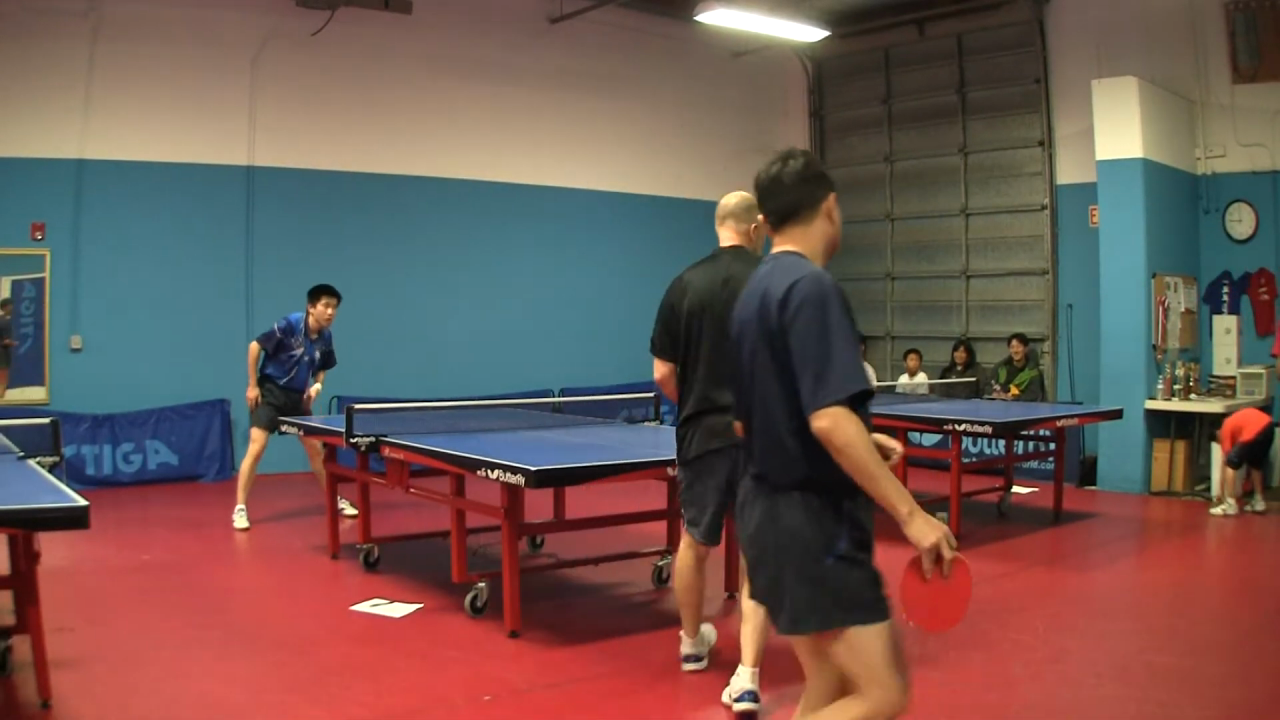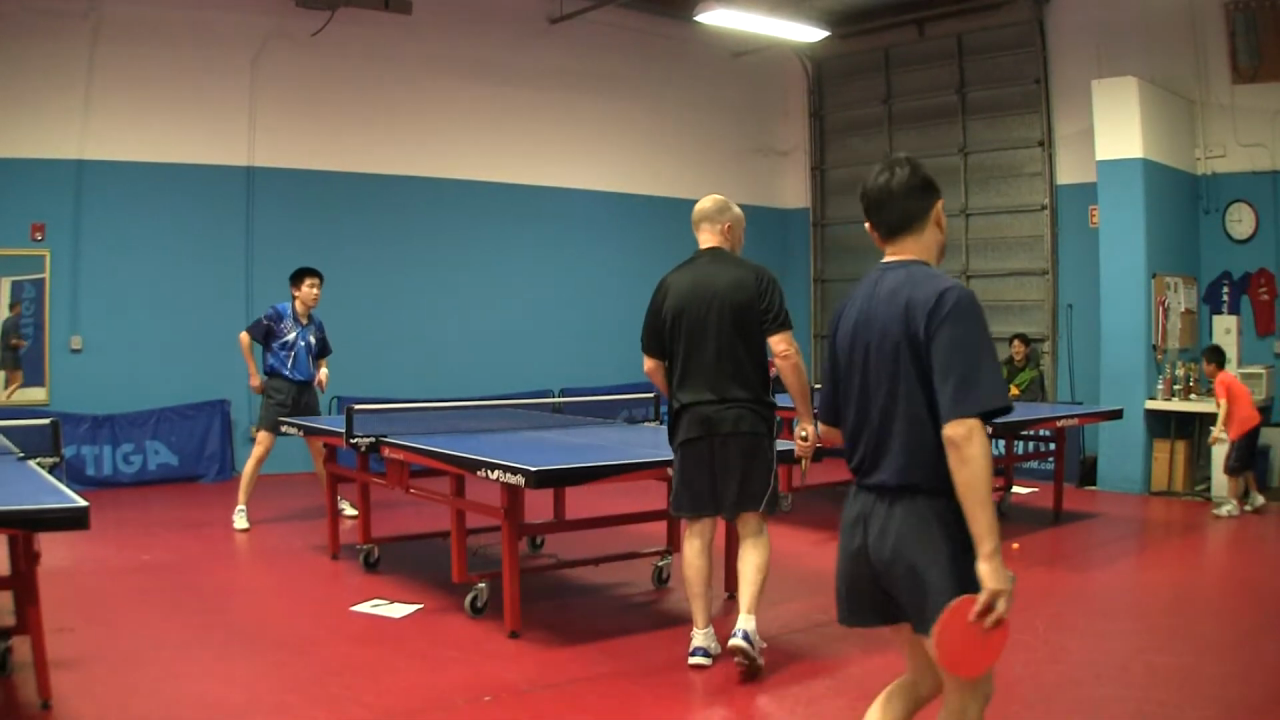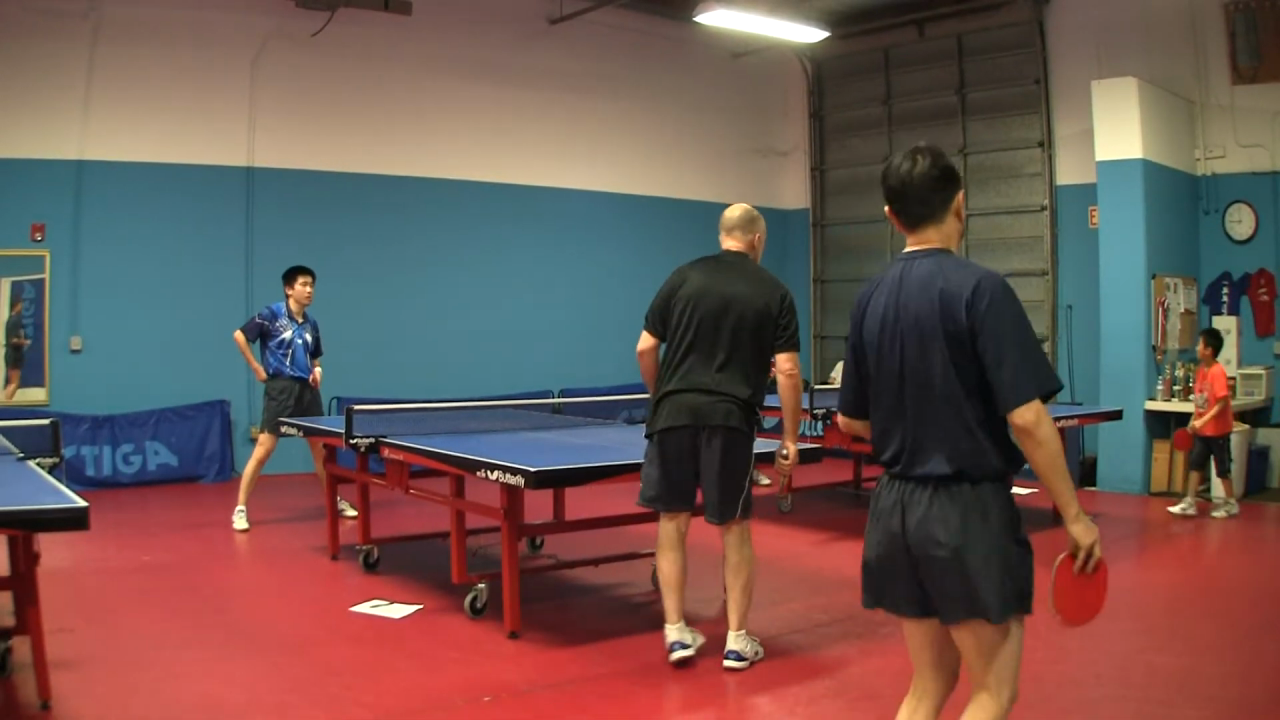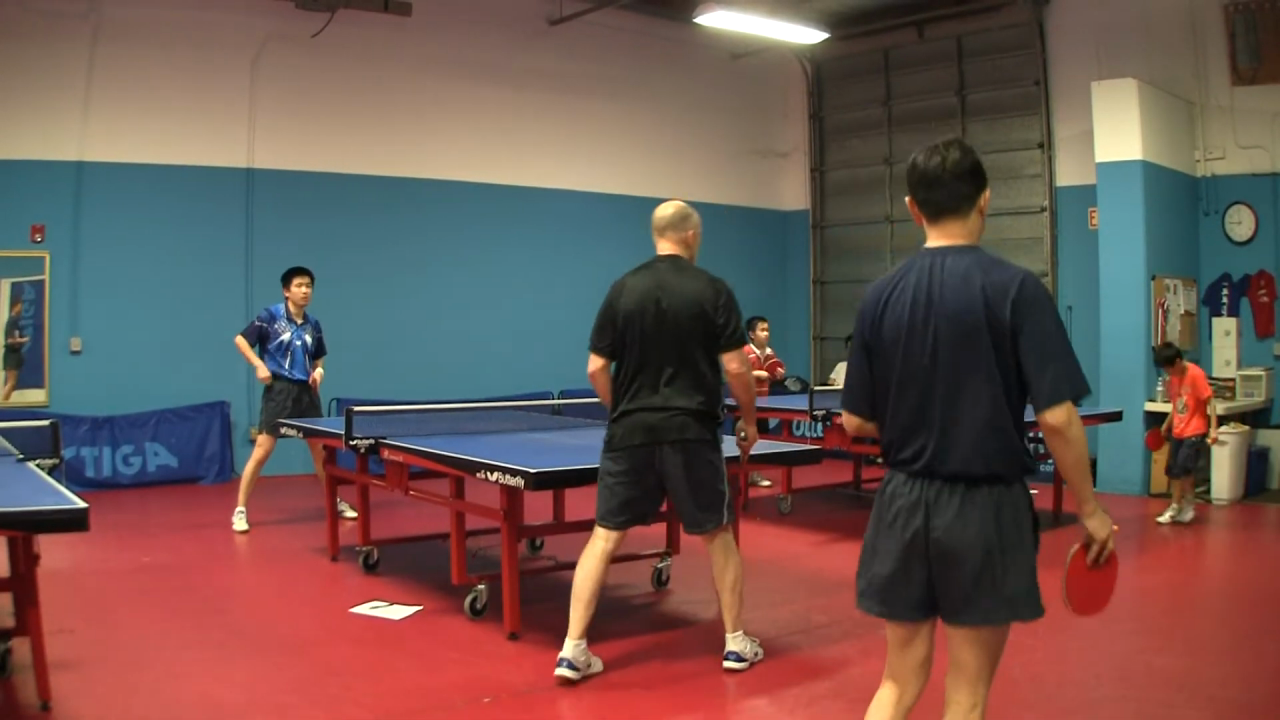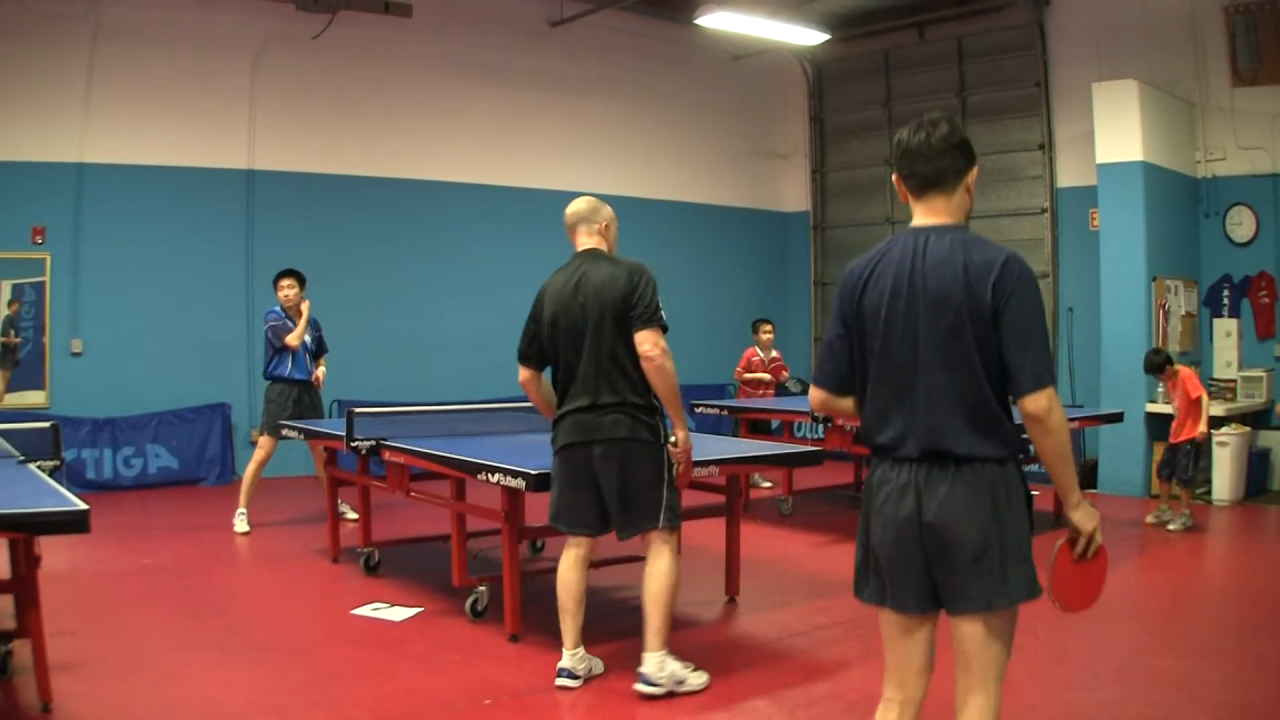
dt=0.4s
person 1, frame 1
left shoulder: (753, 293)
right shoulder: (812, 289)
right elbow: (829, 421)
left wrist: (860, 440)
right wrist: (910, 516)
left hip: (769, 513)
right hip: (811, 522)
person 1, frame 2
left shoulder: (850, 308)
right shoulder: (947, 300)
left elbow: (829, 428)
right elbow: (962, 433)
right wrist: (987, 552)
left hip: (865, 515)
right hip: (927, 519)
person 1, frame 3
left shoulder: (869, 299)
right shoulder: (983, 290)
left elbow: (850, 418)
right elbow: (1026, 418)
right wrist: (1073, 514)
left hip: (896, 507)
right hip: (970, 508)
person 1, frame 4
left shoulder: (881, 296)
right shoulder: (1018, 290)
left elbow: (855, 420)
right elbow: (1057, 418)
right wrist: (1090, 508)
left hip: (904, 505)
right hip: (986, 508)
person 1, frame 5
left shoulder: (861, 275)
right shoulder: (1002, 270)
left elbow: (825, 398)
right elbow: (1038, 406)
right wrist: (1075, 502)
left hip: (893, 494)
right hip: (977, 494)
person 2, frame 1
left shoulder: (684, 284)
left elbow: (662, 374)
left hip: (702, 435)
left knee: (696, 541)
left ankle: (692, 639)
right ankle: (747, 674)
person 2, frame 2
left shoulder: (669, 285)
right shoulder: (757, 279)
left elbow: (652, 367)
right elbow: (784, 353)
right wrist: (806, 417)
left hip: (691, 423)
right hip: (747, 419)
left knee: (696, 529)
right knee: (751, 524)
left ankle: (701, 637)
right ankle: (746, 626)
person 2, frame 3
left shoulder: (685, 277)
right shoulder: (774, 292)
left elbow: (645, 349)
right elbow: (788, 371)
right wrist: (790, 439)
left hip: (674, 414)
right hip: (731, 419)
left knee: (671, 523)
right knee: (734, 529)
left ankle: (676, 631)
right ankle: (738, 640)
person 2, frame 4
left shoulder: (623, 289)
right shoulder: (712, 290)
left elbow: (596, 368)
right elbow: (736, 369)
right wrist: (748, 421)
left hip: (629, 432)
right hip: (691, 431)
left knee: (605, 536)
right knee: (718, 535)
left ankle: (572, 649)
right ankle: (736, 642)
person 2, frame 5
left shoulder: (549, 290)
right shoulder: (631, 275)
left elbow: (527, 376)
right elbow: (651, 352)
right wrist: (679, 424)
left hip: (574, 433)
right hip: (631, 429)
left knee: (577, 545)
right knee: (662, 540)
left ankle: (571, 657)
right ankle: (656, 662)
person 3, frame 1
left shoulder: (326, 337)
right shoulder: (289, 324)
left elbow: (321, 369)
right elbow: (255, 346)
left wrist: (317, 385)
right wrist: (252, 385)
left hip: (298, 396)
right hip: (269, 391)
left knee: (316, 450)
right knee: (256, 448)
left ankle: (335, 500)
right ankle: (240, 509)
person 3, frame 2
left shoulder: (317, 325)
right shoulder: (277, 314)
left elbow: (321, 357)
right elbow: (245, 337)
left wrist: (323, 371)
right wrist: (253, 374)
left hip: (306, 392)
right hip: (278, 389)
left knee: (320, 449)
right knee: (261, 449)
left ankle: (336, 501)
right ankle: (240, 509)
person 3, frame 3
left shoulder: (311, 324)
right shoulder: (272, 314)
right elbow: (240, 335)
left wrist: (317, 370)
right wrist: (256, 367)
left hip: (308, 390)
right hip: (281, 388)
left knee: (321, 448)
right knee: (263, 451)
left ankle: (335, 501)
right ankle: (240, 509)
person 3, frame 4
left shoulder: (313, 324)
right shoulder: (271, 316)
right elbow: (240, 339)
left wrist: (319, 371)
right wrist: (259, 364)
left hip: (307, 392)
right hip: (279, 390)
left knee: (321, 450)
right knee: (261, 452)
left ankle: (335, 502)
right ankle: (240, 511)
person 3, frame 5
left shoulder: (313, 322)
right shoulder: (273, 317)
right elbow: (292, 342)
left wrist: (321, 369)
right wrist: (303, 315)
left hip: (309, 391)
right hip: (281, 391)
left knee: (322, 451)
right knee: (263, 453)
left ankle: (336, 504)
right ankle: (241, 512)
